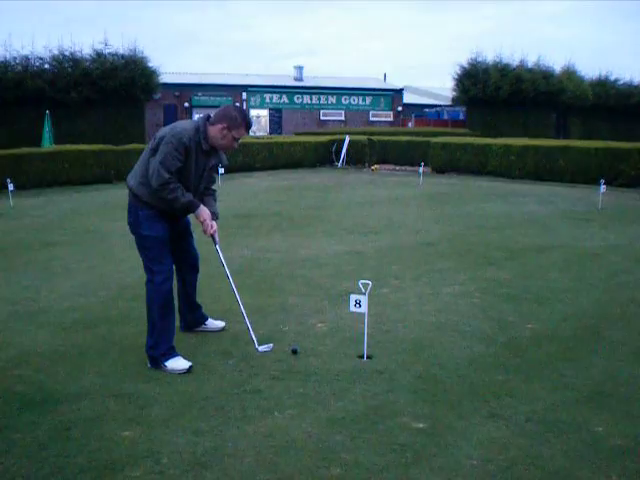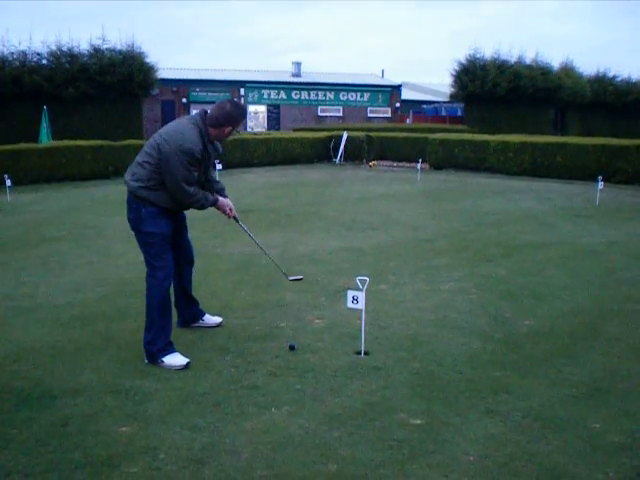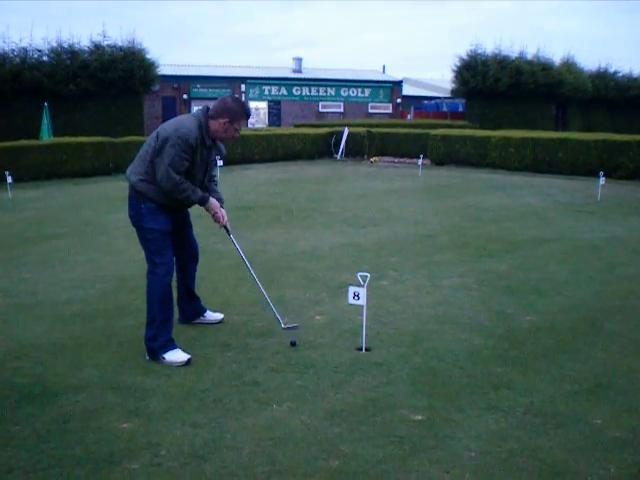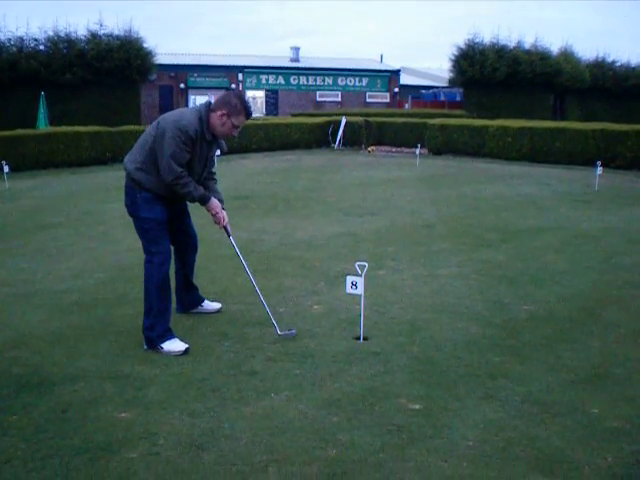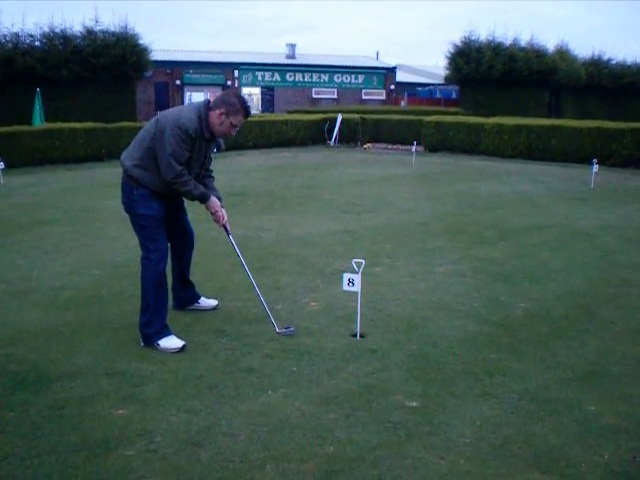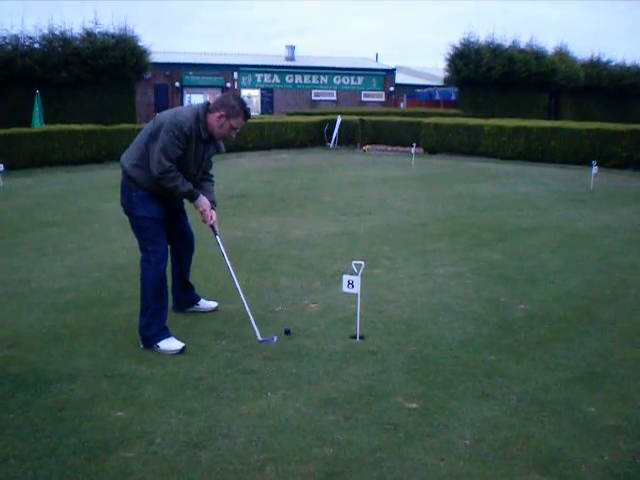
dt=0.5s
person 1, frame 1
left shoulder: (214, 150)
right shoulder: (179, 136)
left elbow: (206, 189)
right elbow: (161, 181)
left wrist: (211, 216)
right wrist: (196, 207)
left hip: (175, 211)
right hip: (148, 210)
left knee: (189, 264)
right knee: (161, 277)
left ankle: (192, 318)
right ankle: (160, 353)
person 1, frame 2
left shoulder: (202, 132)
right shoulder: (185, 143)
left elbow: (205, 173)
right elbow: (185, 191)
left wrist: (222, 195)
right wrist: (215, 202)
left hip: (169, 203)
right hip: (147, 206)
left knee: (184, 259)
right knee: (162, 272)
left ankle: (189, 314)
right ankle: (158, 349)
person 1, frame 3
left shoulder: (208, 136)
right shoulder: (183, 133)
left elbow: (207, 177)
right elbow: (170, 180)
left wrist: (218, 205)
right wrist: (205, 201)
left hip: (172, 202)
right hip: (149, 203)
left knee: (188, 255)
right knee: (162, 268)
left ankle: (191, 311)
right ankle: (158, 346)
person 1, frame 4
left shoulder: (210, 133)
right shoulder: (182, 125)
left elbow: (206, 175)
right elbow: (173, 174)
left wrist: (218, 205)
right wrist: (205, 200)
left hip: (171, 193)
right hip: (145, 193)
left knee: (187, 244)
right knee: (159, 258)
left ankle: (189, 300)
right ankle: (157, 334)
person 1, frame 5
left shoulder: (209, 130)
right shoulder: (181, 123)
left elbow: (203, 172)
right elbow: (174, 172)
left wrist: (216, 201)
right wrist: (205, 198)
left hip: (167, 189)
right hip: (141, 189)
left knee: (184, 240)
right knee: (156, 254)
left ankle: (185, 297)
right ankle: (153, 332)
person 1, frame 6
left shoulder: (210, 136)
right shoulder: (179, 122)
left elbow: (204, 175)
right elbow: (161, 169)
left wrist: (209, 204)
right wrist: (195, 197)
left hip: (168, 192)
right hip: (141, 192)
left knee: (184, 242)
right knee: (156, 256)
left ankle: (185, 299)
right ankle: (153, 334)
